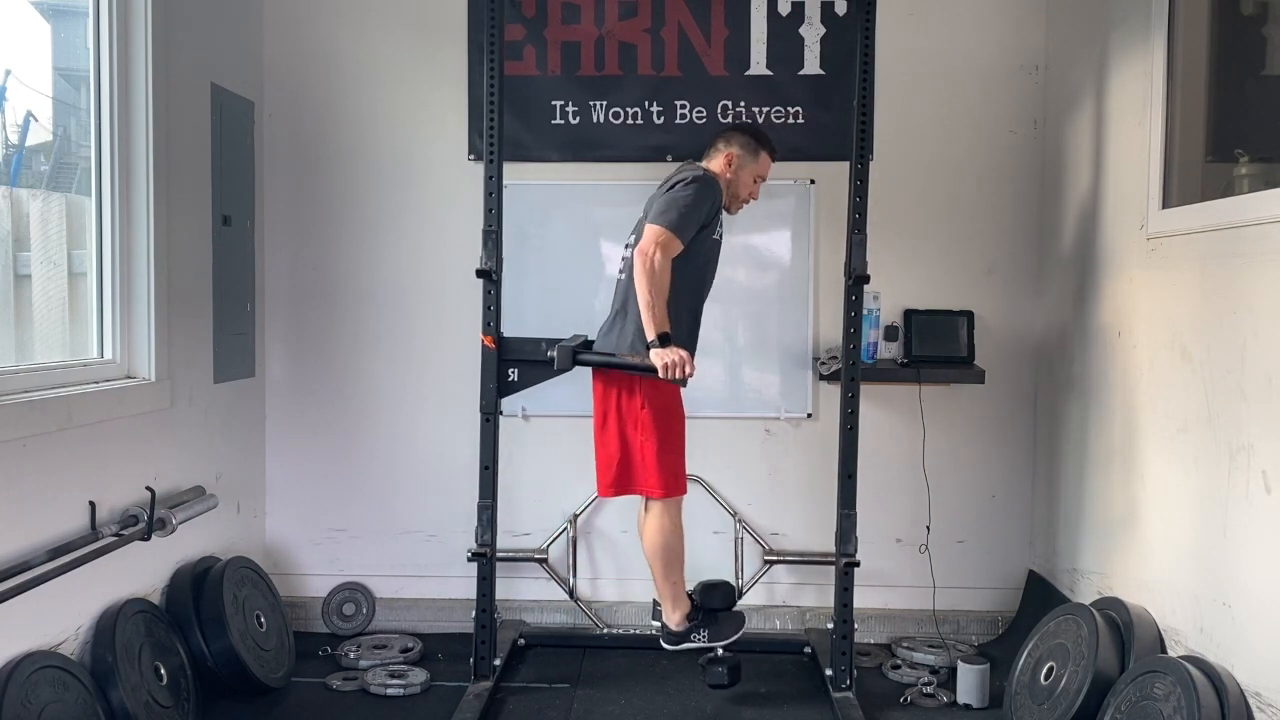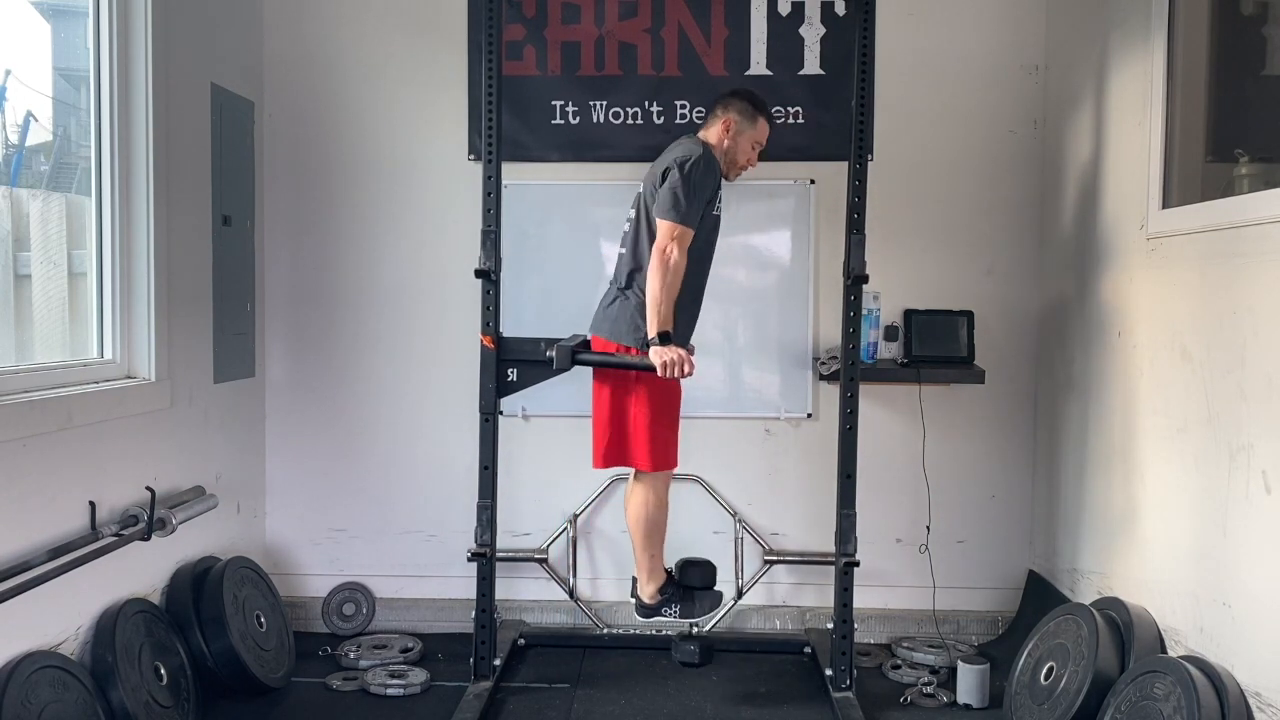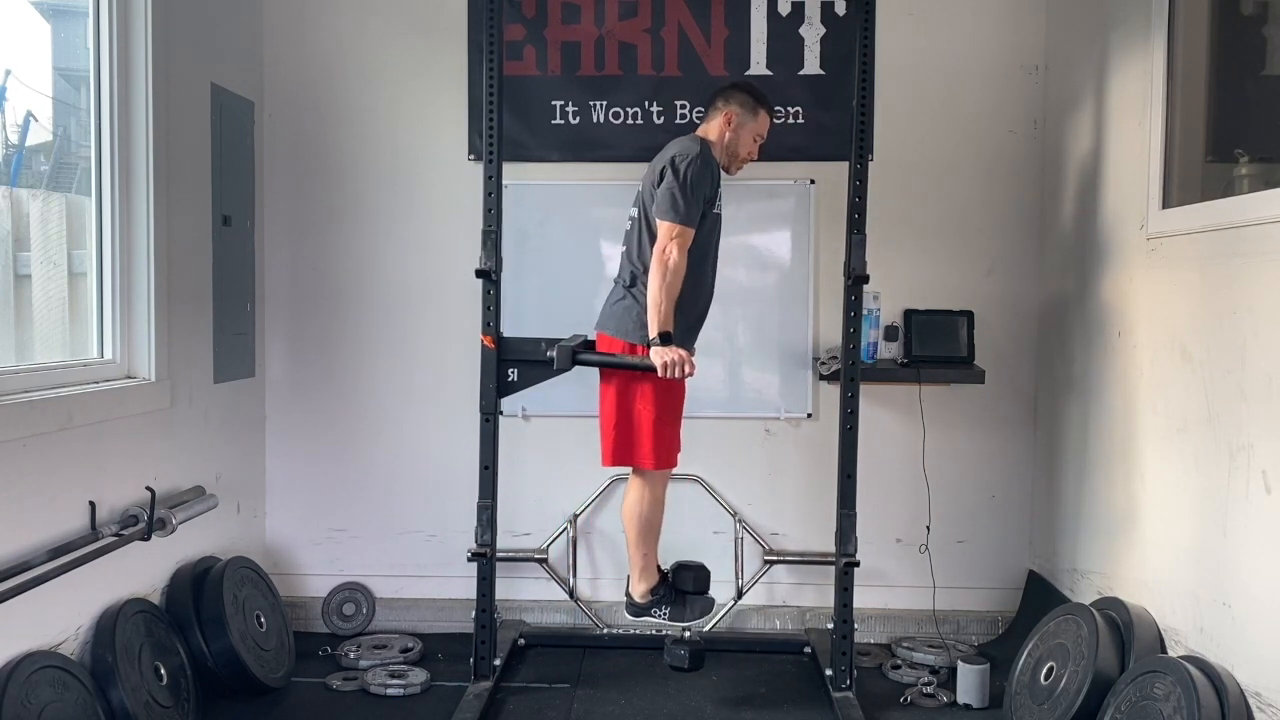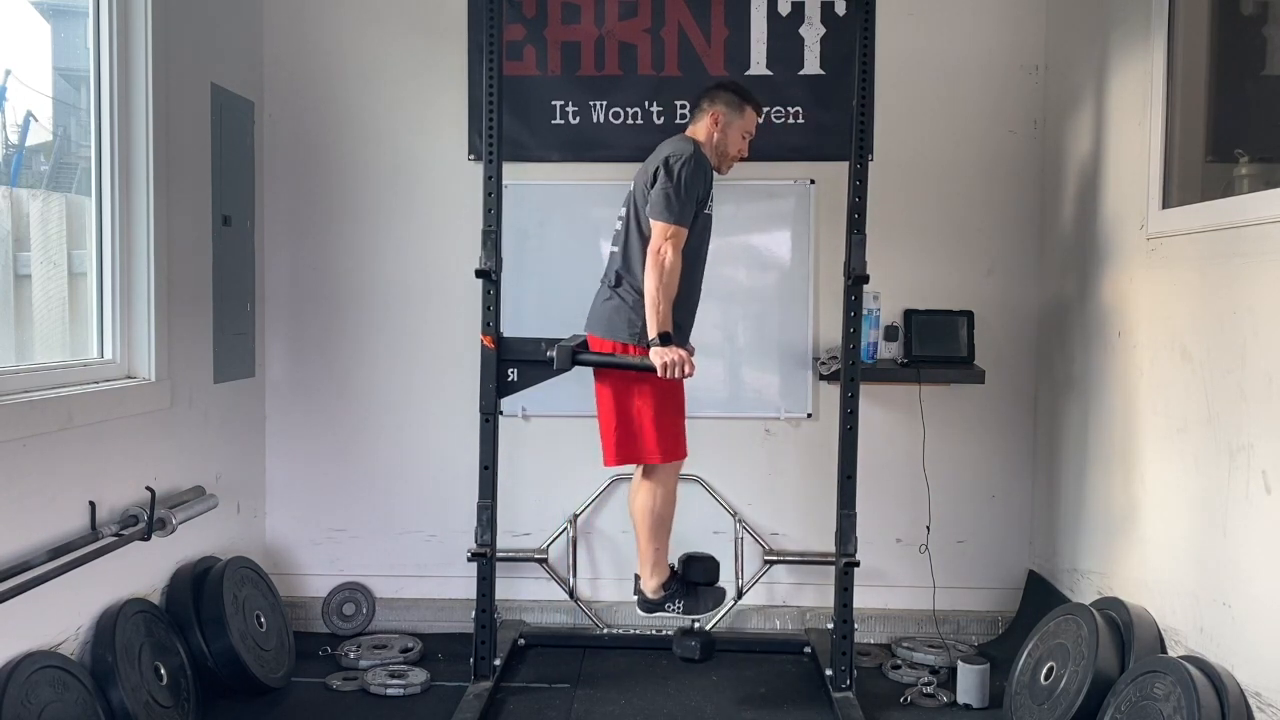
dt=0.4s
person 1, frame 1
left shoulder: (691, 192)
right shoulder: (699, 185)
right elbow: (650, 254)
right wrist: (661, 340)
left hip: (641, 359)
right hip: (640, 361)
left knee: (660, 491)
right knee: (664, 493)
left ankle: (672, 600)
right ankle: (677, 619)
person 1, frame 2
left shoulder: (685, 163)
right shoulder: (697, 162)
right elbow: (668, 251)
left wrist: (661, 338)
right wrist: (661, 339)
left hip: (634, 333)
right hip: (637, 336)
left knee: (652, 467)
right knee: (651, 469)
left ankle: (652, 577)
right ankle: (652, 592)
person 1, frame 3
left shoulder: (688, 162)
right shoulder: (693, 160)
right elbow: (669, 251)
left wrist: (664, 338)
right wrist: (661, 339)
left hip: (647, 334)
right hip: (642, 335)
left knee: (653, 466)
right knee: (649, 468)
left ankle: (646, 576)
right ankle: (643, 592)
person 1, frame 4
left shoulder: (678, 160)
right shoulder: (687, 160)
right elbow: (662, 251)
left wrist: (666, 337)
right wrist: (662, 339)
left hip: (623, 329)
right hip: (632, 334)
left knee: (661, 460)
right knee: (661, 461)
left ankle: (656, 571)
right ankle: (657, 584)
